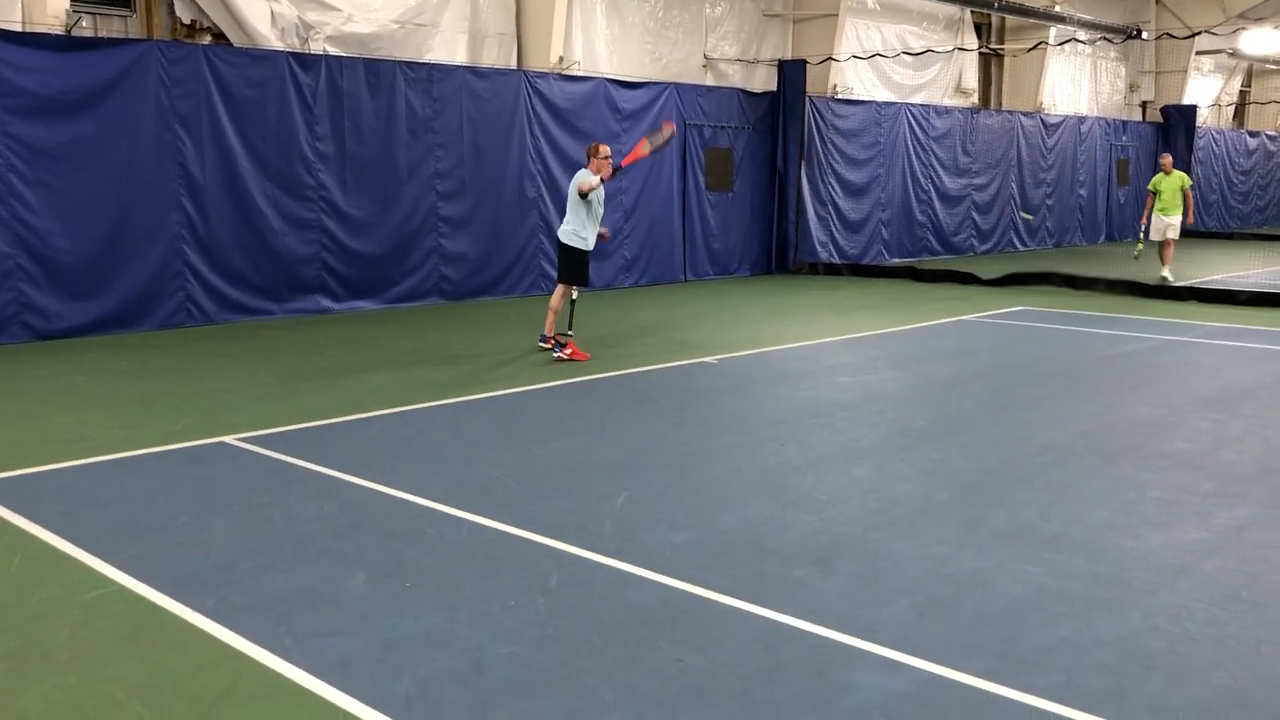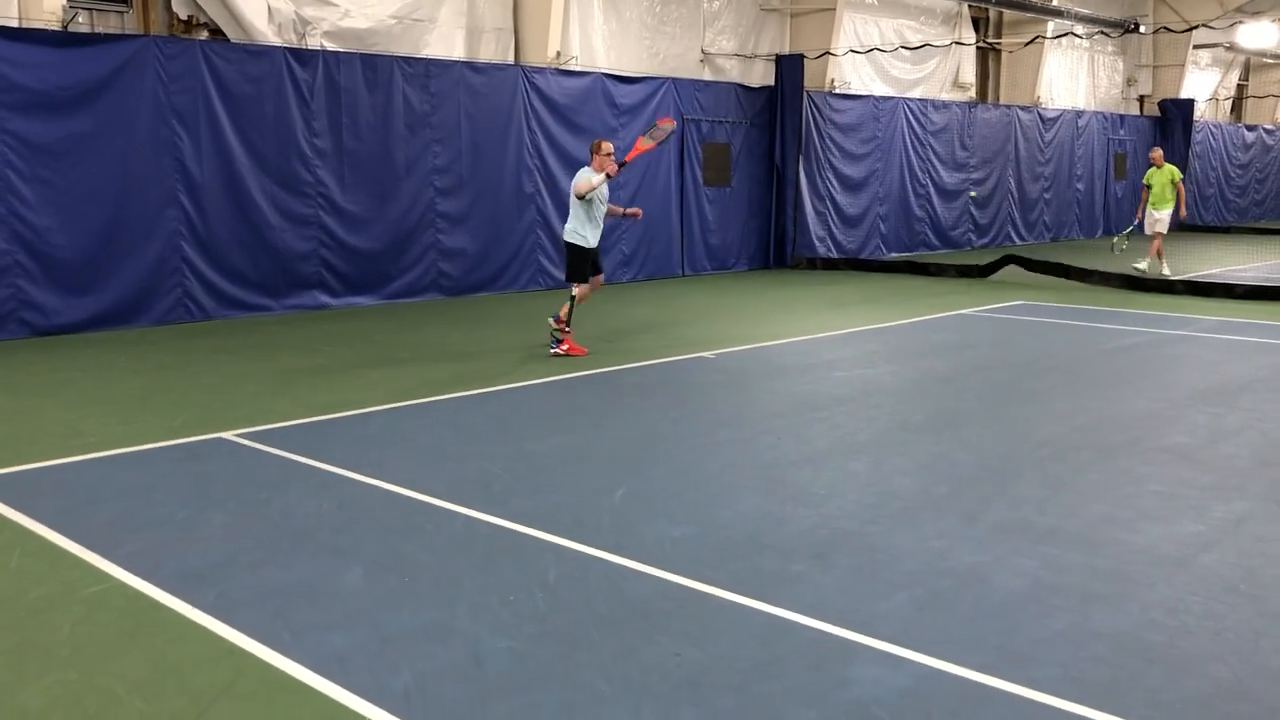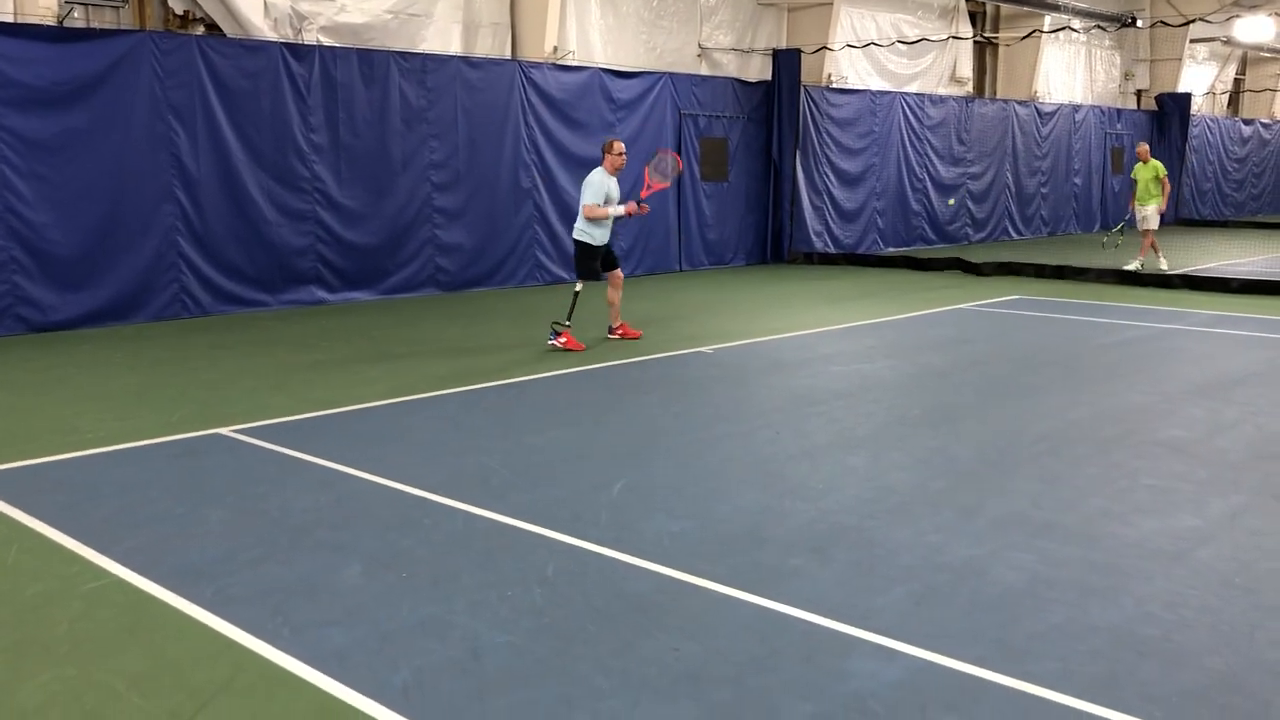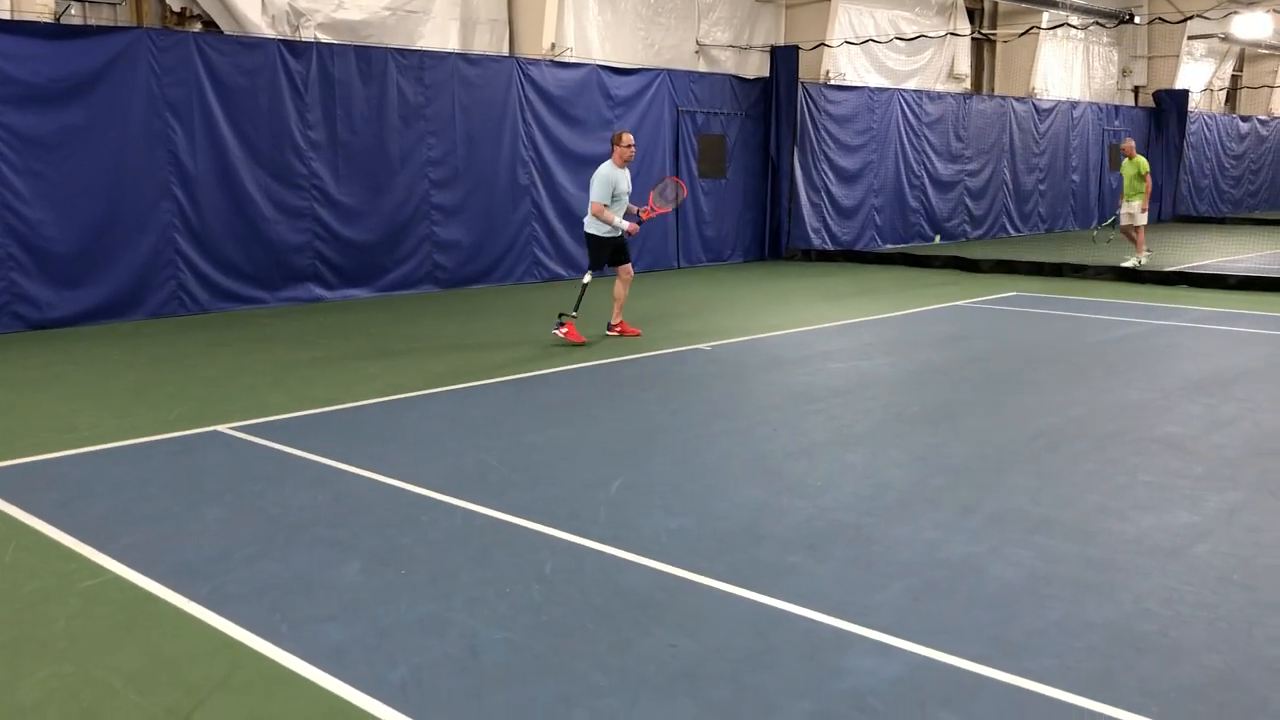
dt=0.2s
person 1, frame 1
left shoulder: (592, 179)
right shoulder: (584, 178)
right elbow: (584, 190)
left wrist: (596, 229)
right wrist: (601, 179)
left hip: (573, 241)
right hip: (575, 243)
left knee: (563, 289)
right knee: (572, 291)
left ankle: (548, 336)
right ankle: (562, 345)
person 1, frame 2
left shoulder: (599, 178)
right shoulder: (586, 176)
left elbow: (602, 208)
right elbow: (578, 192)
left wrist: (624, 212)
right wrist: (604, 175)
left hip: (589, 241)
right hip: (578, 241)
left knee: (595, 282)
right knee: (578, 287)
left ankle: (561, 317)
right ankle: (560, 341)
person 1, frame 3
left shoulder: (611, 179)
right shoulder: (598, 180)
right elbow: (589, 212)
left wrist: (629, 210)
right wrist: (622, 210)
left hip: (601, 240)
right hip: (587, 241)
left knee: (617, 278)
right knee: (582, 285)
left ankle: (616, 327)
right ankle: (560, 333)
person 1, frame 4
left shoulder: (625, 172)
right shoulder: (605, 174)
right elbow: (596, 210)
left wrist: (636, 210)
right wrist: (625, 224)
left hip: (616, 234)
right hip: (598, 234)
left knee: (626, 274)
right knee: (590, 278)
left ankle: (615, 323)
right ankle: (565, 324)
